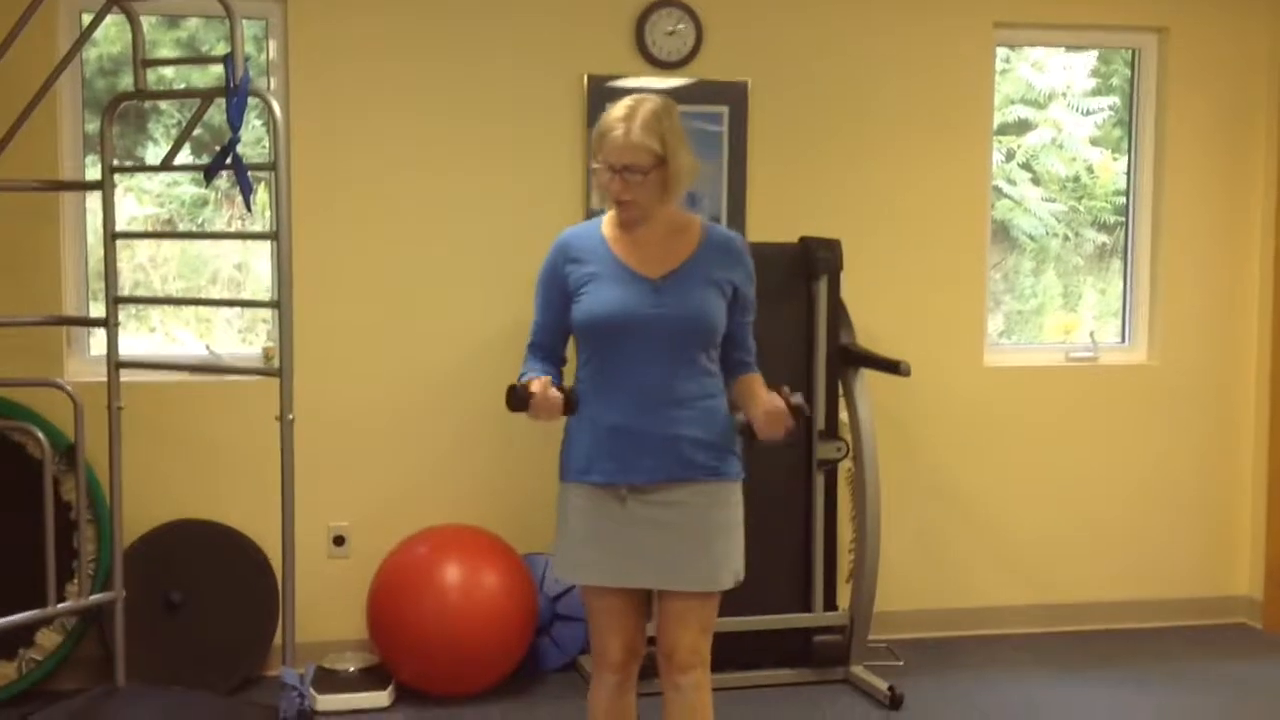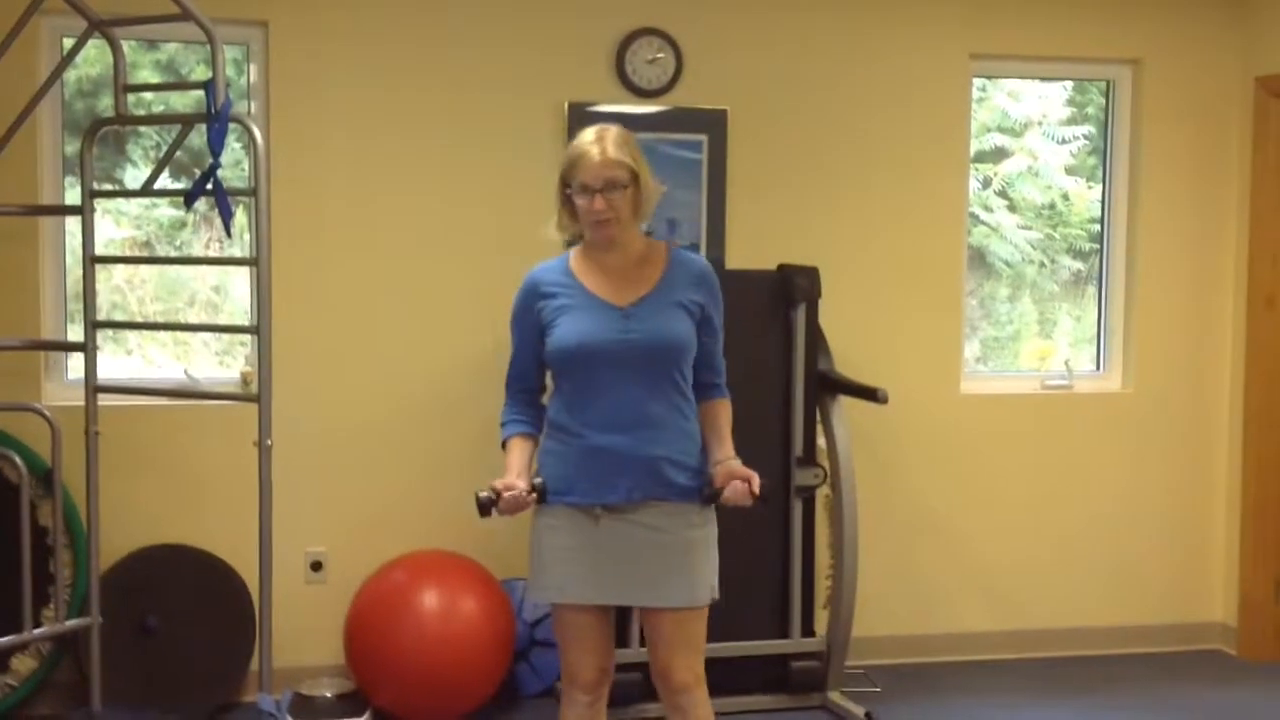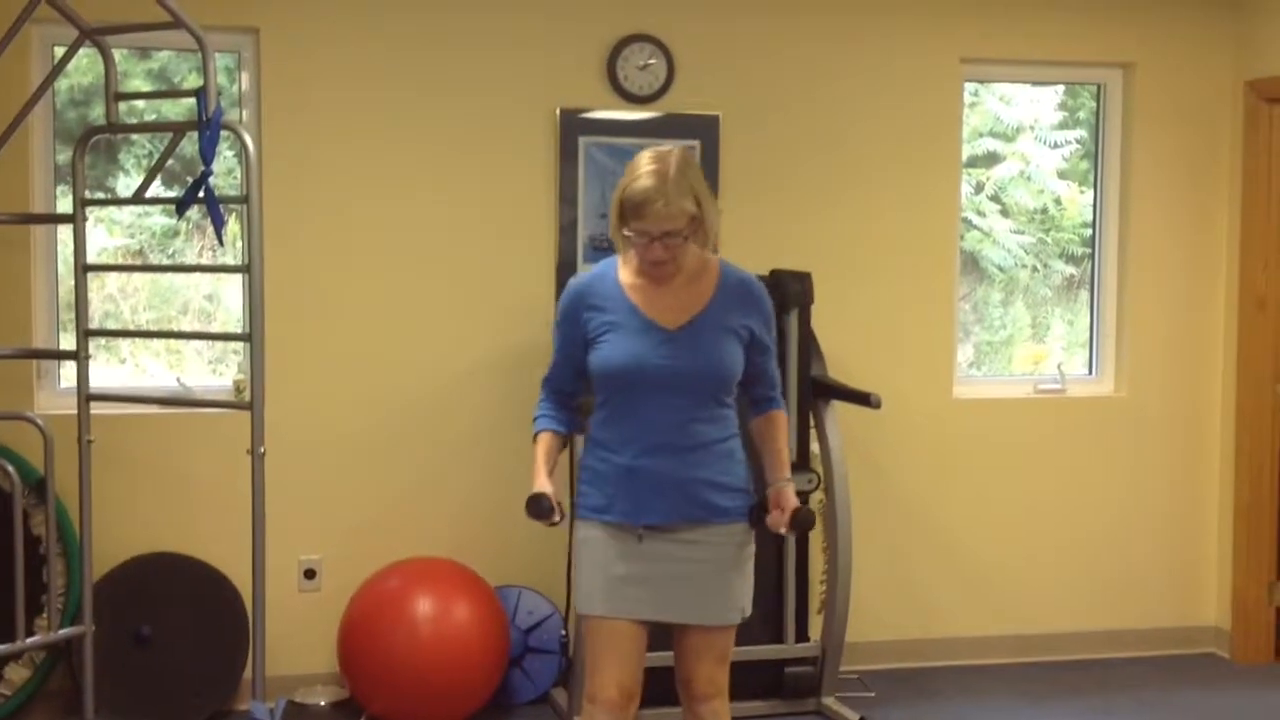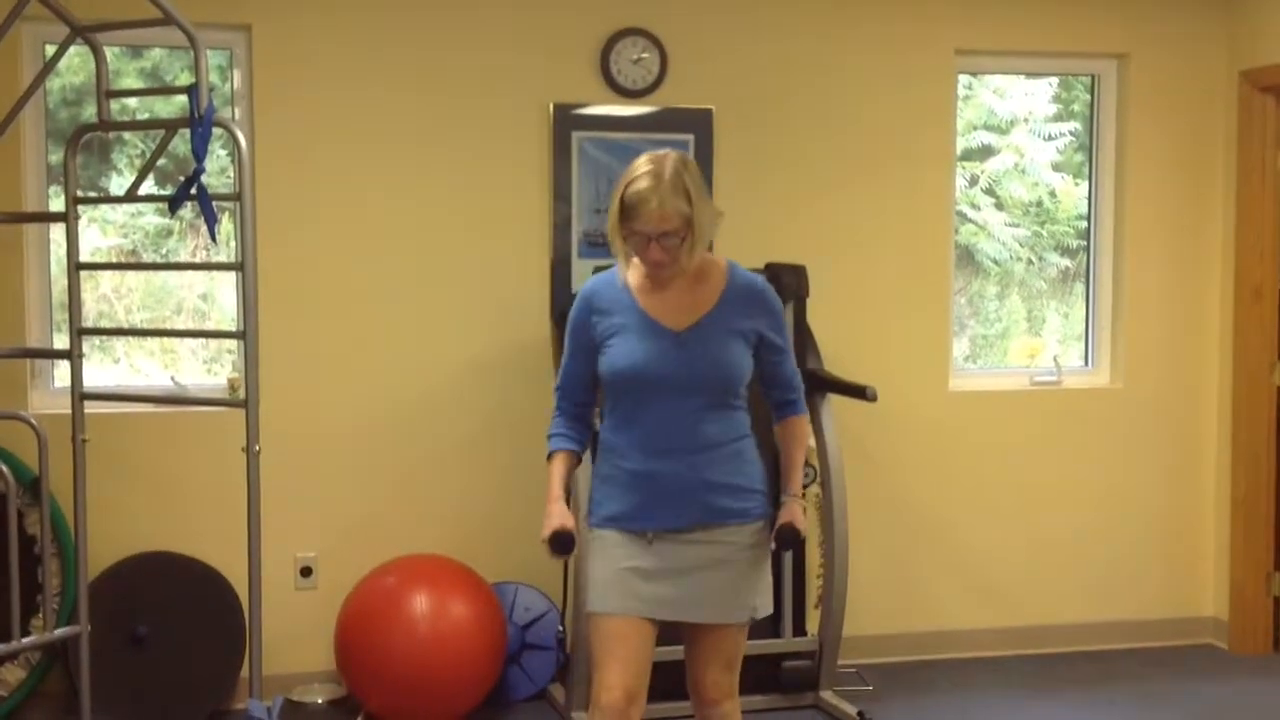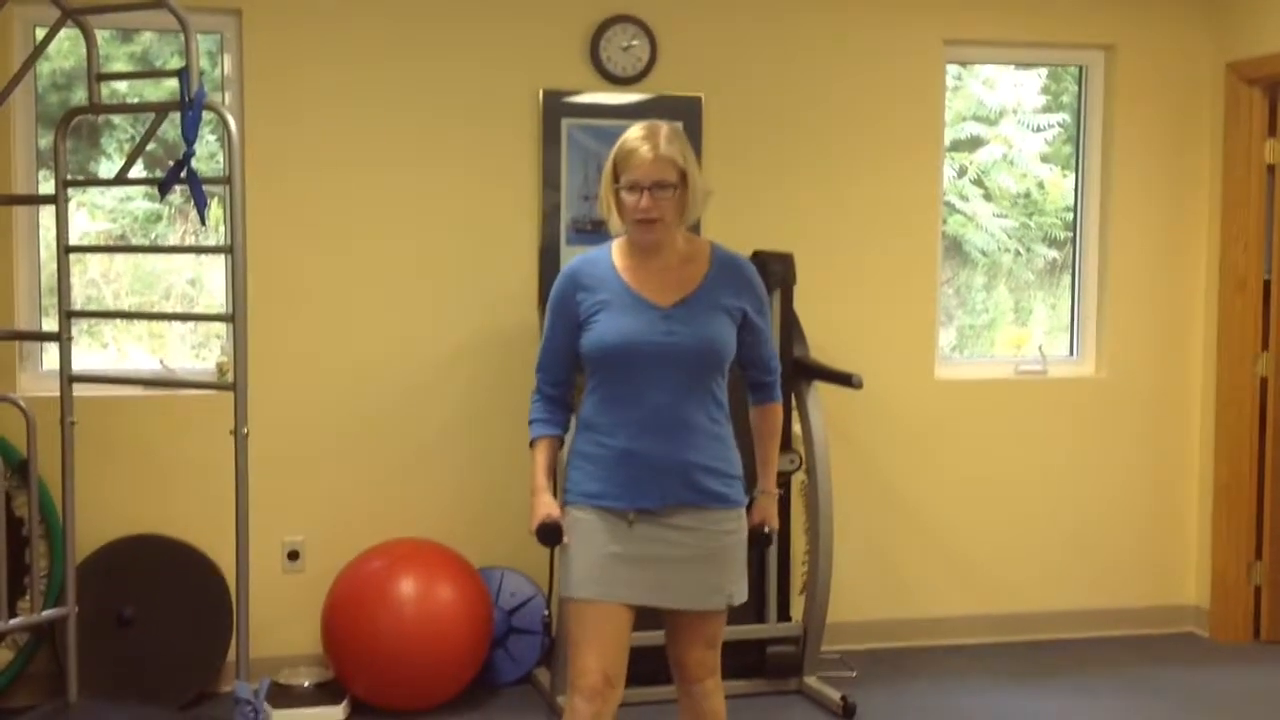
dt=1s
person 1, frame 1
left shoulder: (725, 253)
right shoulder: (573, 251)
left elbow: (739, 361)
right elbow: (542, 352)
left wrist: (763, 407)
right wrist: (539, 391)
left hip: (698, 481)
right hip: (599, 482)
left knee: (686, 662)
right knee: (614, 660)
person 1, frame 2
left shoulder: (692, 277)
right shoulder: (543, 287)
left elbow: (709, 385)
right elbow: (522, 397)
left wrist: (724, 458)
right wrist: (517, 472)
left hip: (673, 502)
right hip: (574, 504)
person 1, frame 3
left shoulder: (743, 295)
right shoulder: (589, 293)
left elbow: (764, 397)
right elbow: (559, 397)
left wrist: (780, 479)
right wrist: (543, 472)
left hip: (713, 520)
right hip: (612, 521)
person 1, frame 4
left shoulder: (750, 297)
right shoulder: (598, 300)
left elbow: (788, 402)
right elbow: (571, 409)
left wrist: (792, 494)
right wrist: (556, 498)
left hip: (727, 525)
right hip: (623, 526)
person 1, frame 5
left shoulder: (734, 277)
right shoulder: (581, 278)
left elbow: (764, 384)
right elbow: (551, 394)
left wrist: (767, 487)
right wrist: (541, 487)
left hip: (705, 505)
right hip: (602, 506)
